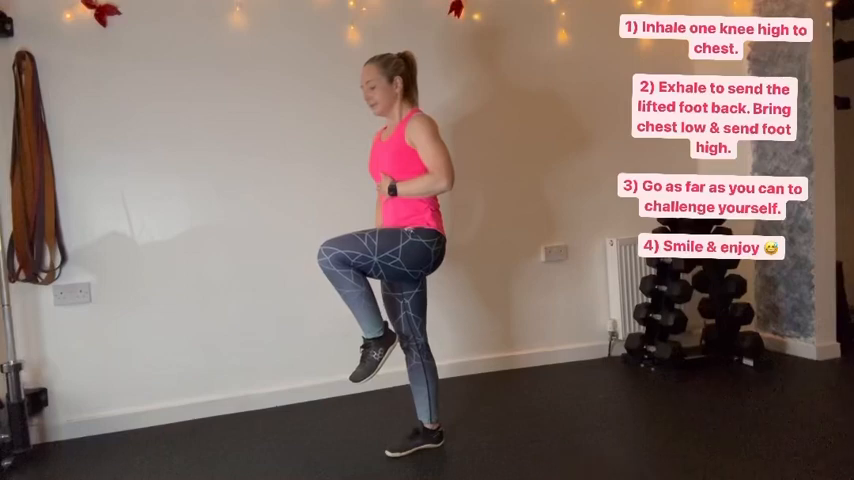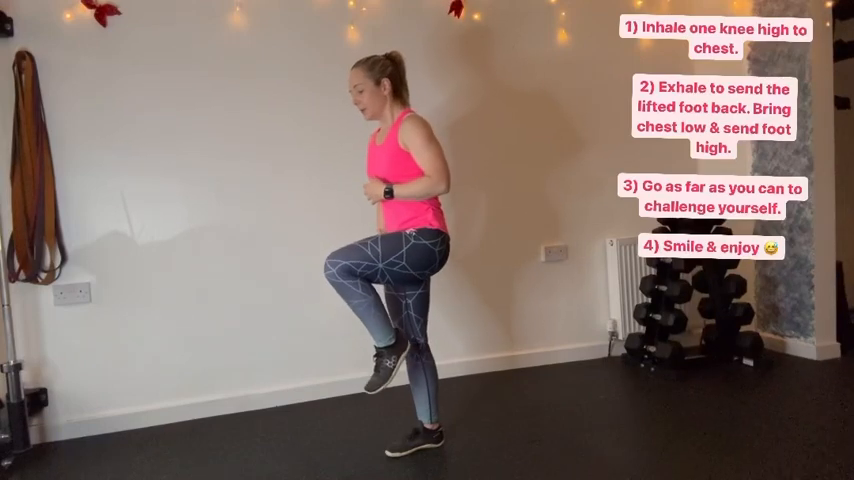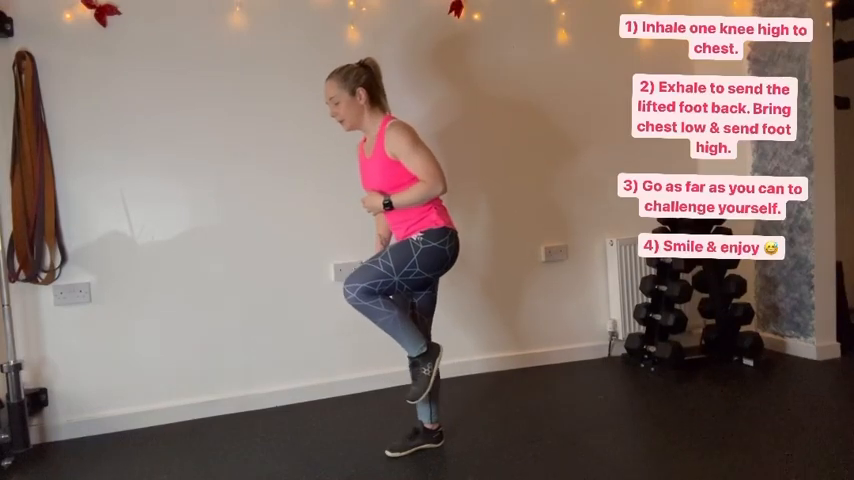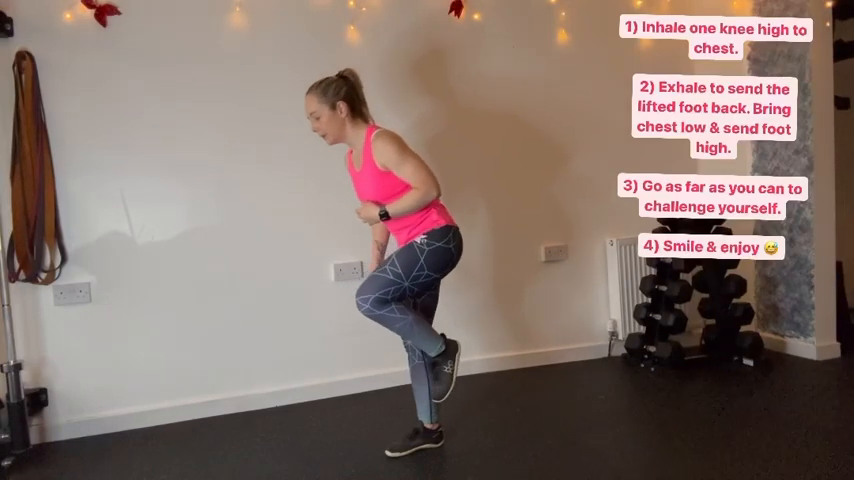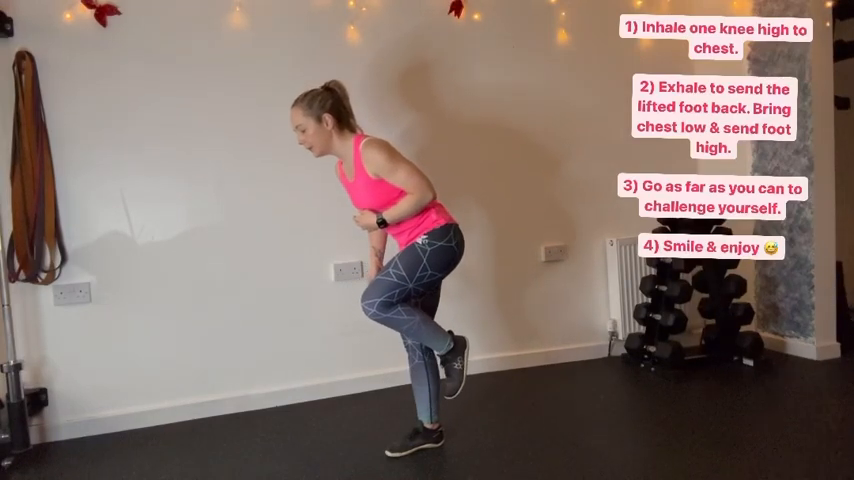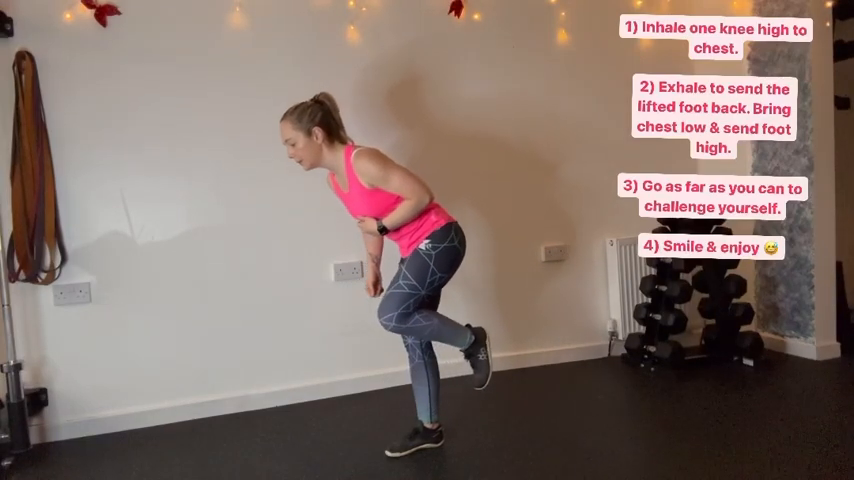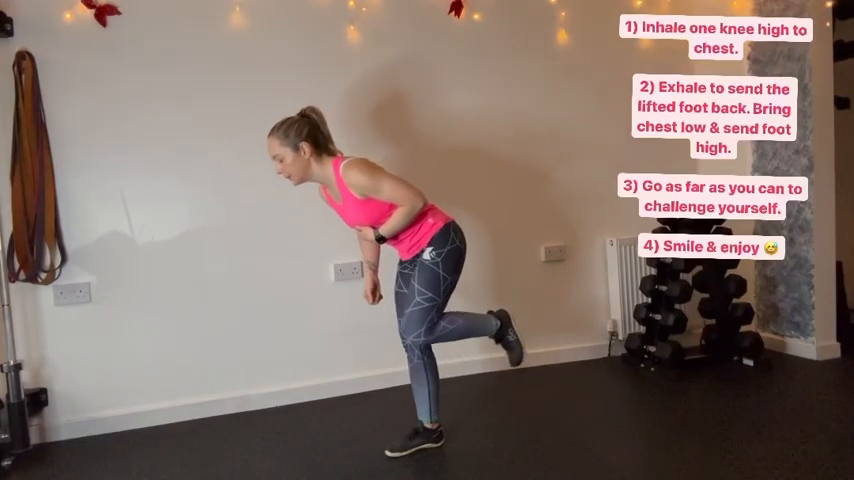
dt=0.5s
person 1, frame 1
left shoulder: (418, 124)
right shoulder: (381, 137)
left elbow: (443, 180)
left wrist: (393, 187)
right wrist: (372, 253)
left hip: (420, 241)
right hip: (400, 248)
left knee: (331, 255)
right knee: (412, 342)
left ankle: (376, 336)
right ankle: (429, 428)
person 1, frame 2
left shoulder: (411, 126)
right shoulder: (377, 138)
left elbow: (439, 181)
left wrist: (387, 191)
right wrist: (376, 260)
left hip: (424, 241)
right hip: (405, 247)
left knee: (337, 265)
right knee: (412, 341)
left ankle: (388, 345)
right ankle: (429, 429)
person 1, frame 3
left shoulder: (396, 133)
right shoulder: (365, 147)
left elbow: (436, 184)
left wrist: (385, 201)
right wrist: (380, 257)
left hip: (433, 240)
right hip: (413, 246)
left knee: (357, 288)
right knee: (415, 342)
left ankle: (423, 352)
right ankle: (429, 428)
person 1, frame 4
left shoulder: (382, 142)
right shoulder: (352, 158)
left elbow: (429, 189)
left wrist: (381, 211)
right wrist: (377, 259)
left hip: (436, 240)
right hip: (417, 249)
left knee: (369, 298)
right knee: (414, 342)
left ankle: (442, 350)
right ankle: (429, 429)
person 1, frame 5
left shoulder: (372, 151)
right shoulder: (342, 168)
left elbow: (425, 192)
left wrist: (379, 220)
right wrist: (376, 262)
left hip: (437, 239)
right hip: (417, 249)
left knee: (375, 302)
right knee: (414, 341)
left ankle: (450, 346)
right ankle: (429, 428)
person 1, frame 6
left shoulder: (363, 161)
right shoulder: (334, 179)
left elbow: (421, 196)
left wrist: (382, 225)
right wrist: (372, 267)
left hip: (439, 239)
right hip: (415, 250)
left knee: (392, 315)
right knee: (414, 341)
left ankle: (471, 341)
right ankle: (430, 428)
person 1, frame 7
left shoulder: (353, 172)
right shoulder: (326, 189)
left elbow: (415, 201)
left wrist: (379, 234)
right wrist: (371, 274)
left hip: (438, 242)
right hip: (412, 256)
left knee: (418, 330)
right knee: (413, 343)
left ankle: (496, 325)
right ankle: (429, 428)
